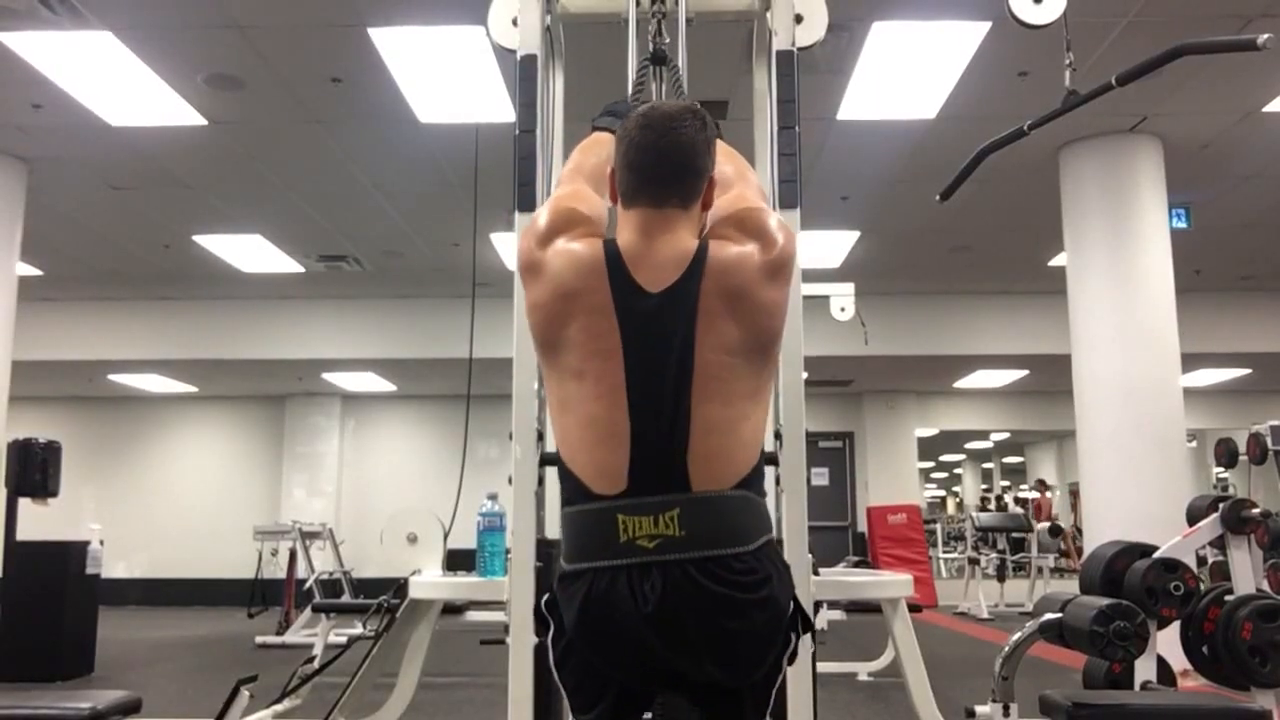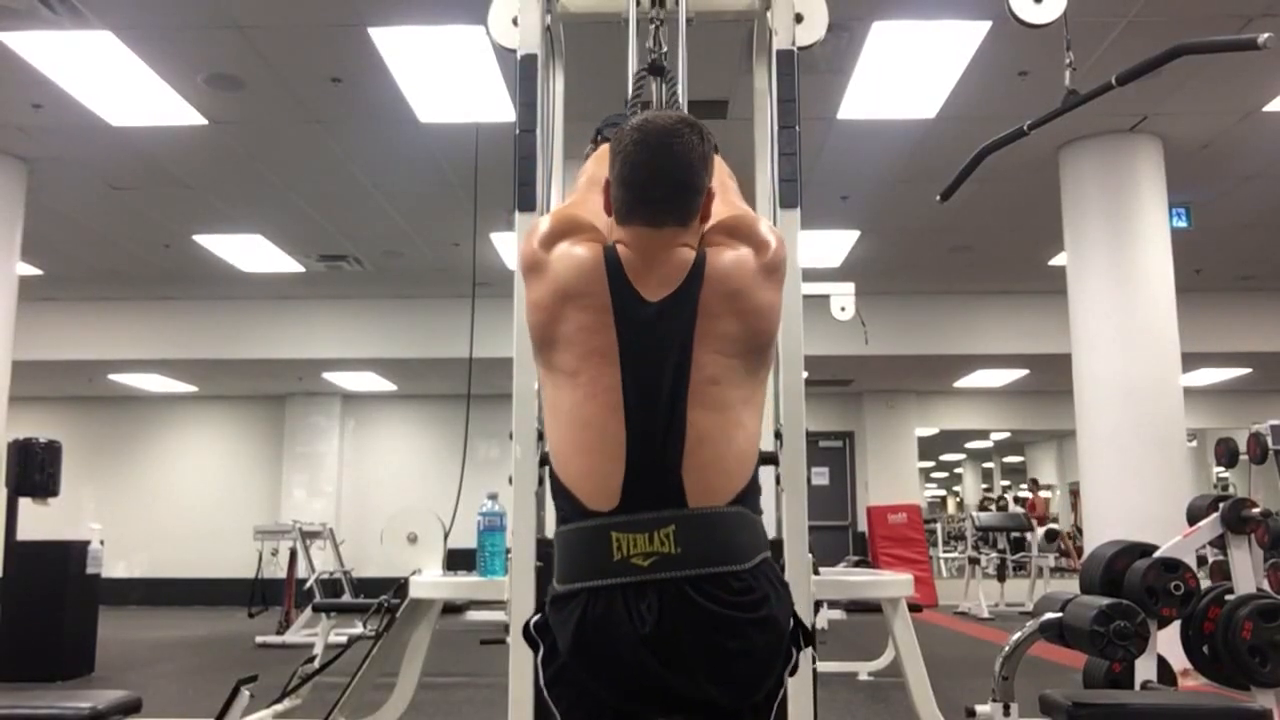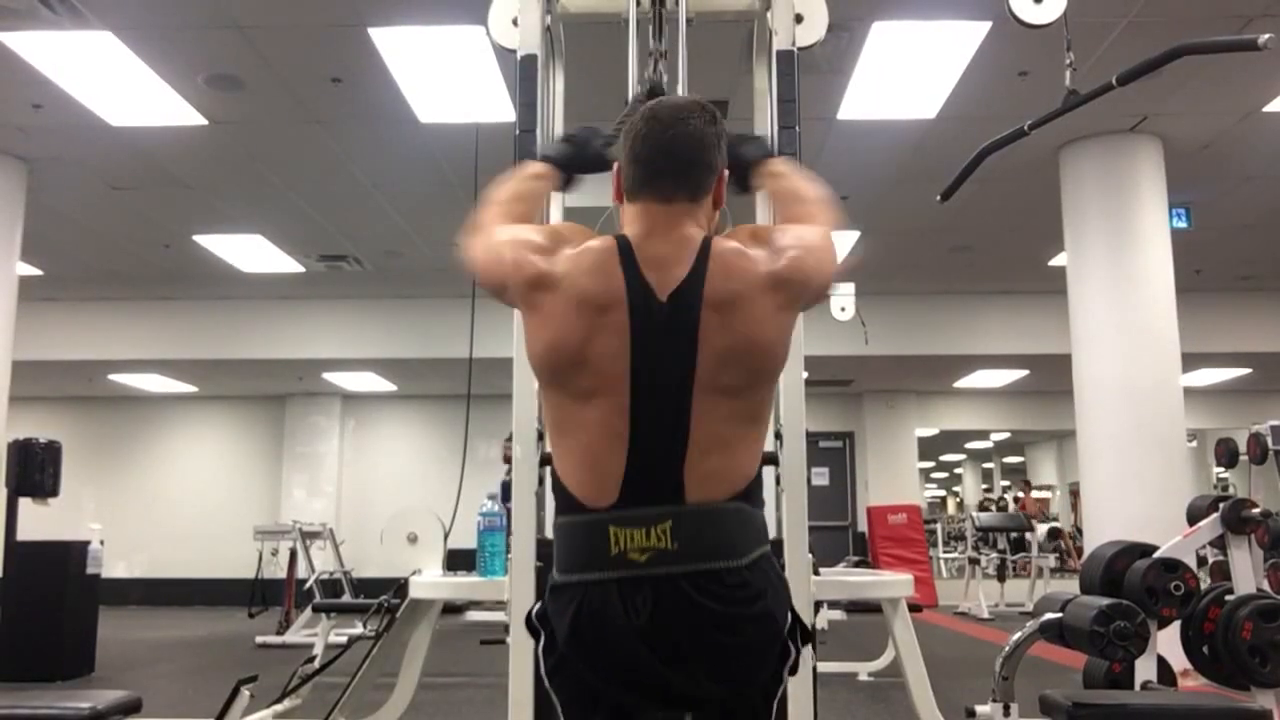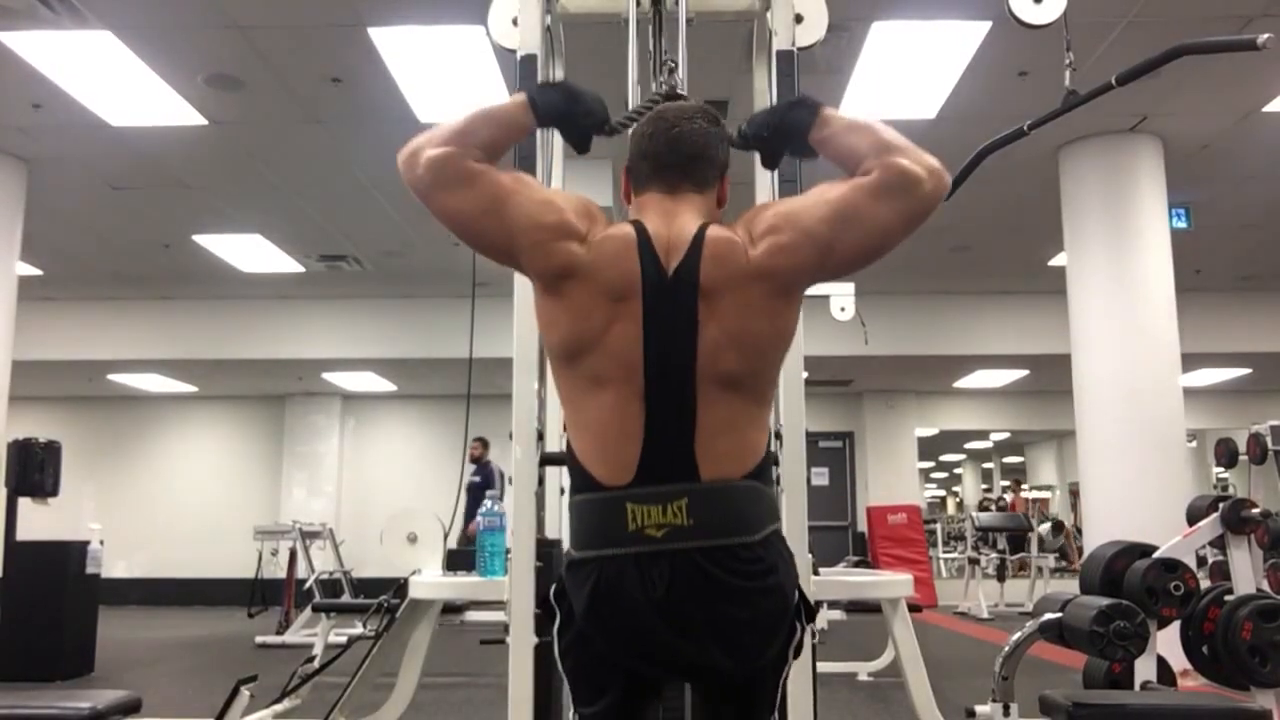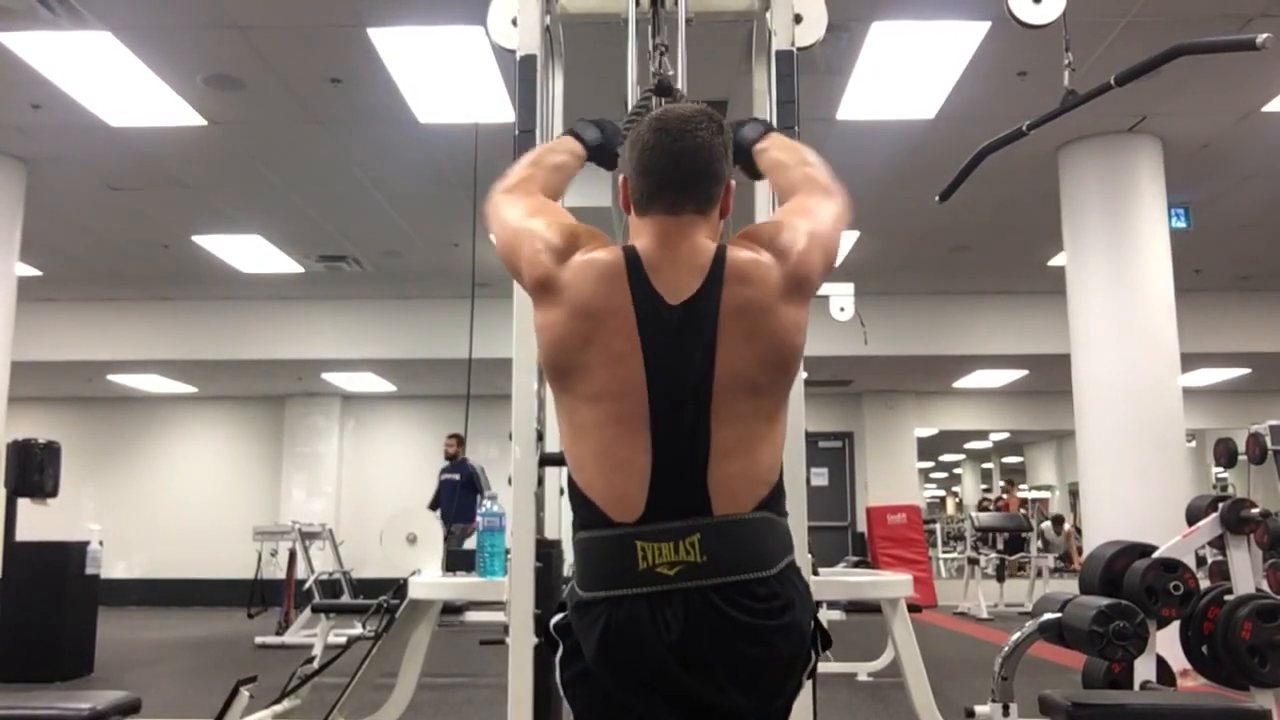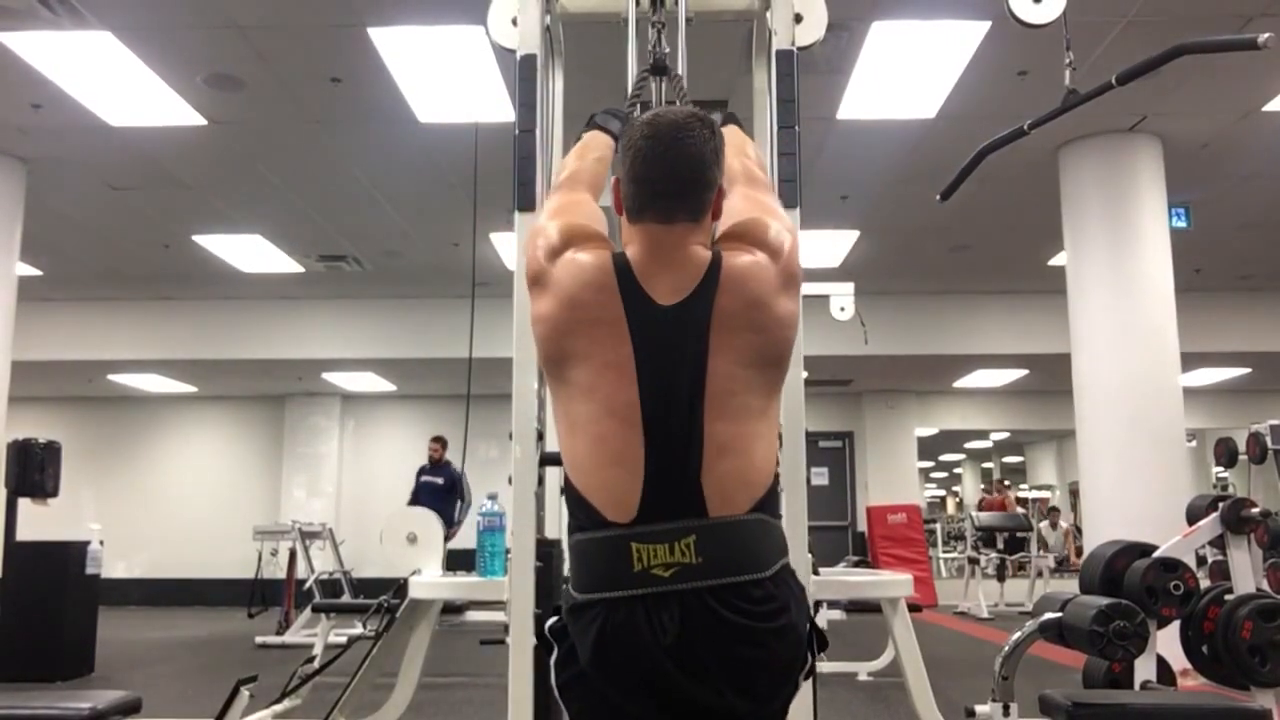
dt=0.3s
person 1, frame 1
left shoulder: (554, 260)
right shoulder: (757, 258)
left elbow: (577, 180)
right elbow: (738, 183)
left wrist: (608, 126)
right wrist: (699, 132)
left hip: (602, 593)
right hip: (733, 587)
person 1, frame 2
left shoulder: (556, 265)
right shoulder: (751, 266)
left elbow: (585, 193)
right elbow: (725, 192)
left wrist: (610, 141)
right wrist: (693, 144)
left hip: (596, 615)
right hip: (733, 607)
person 1, frame 3
left shoulder: (550, 271)
right shoulder: (765, 271)
left elbow: (484, 232)
right elbow: (819, 216)
left wrist: (559, 160)
right wrist: (761, 157)
left hip: (595, 607)
right hip: (731, 602)
person 1, frame 4
left shoulder: (568, 252)
right shoulder: (771, 255)
left elbow: (427, 162)
right elbow: (918, 178)
left wrist: (540, 104)
right wrist: (810, 121)
left hip: (609, 582)
right hip: (742, 579)
person 1, frame 5
left shoulder: (565, 274)
right shoulder: (777, 271)
left elbow: (510, 196)
right elbow: (823, 192)
left wrist: (583, 139)
right wrist: (757, 136)
left hip: (616, 623)
right hip: (754, 614)
person 1, frame 6
left shoulder: (563, 277)
right shoulder: (764, 272)
left elbow: (571, 186)
right elbow: (750, 182)
left wrist: (603, 130)
right wrist: (726, 125)
left hip: (612, 625)
right hip: (749, 616)
